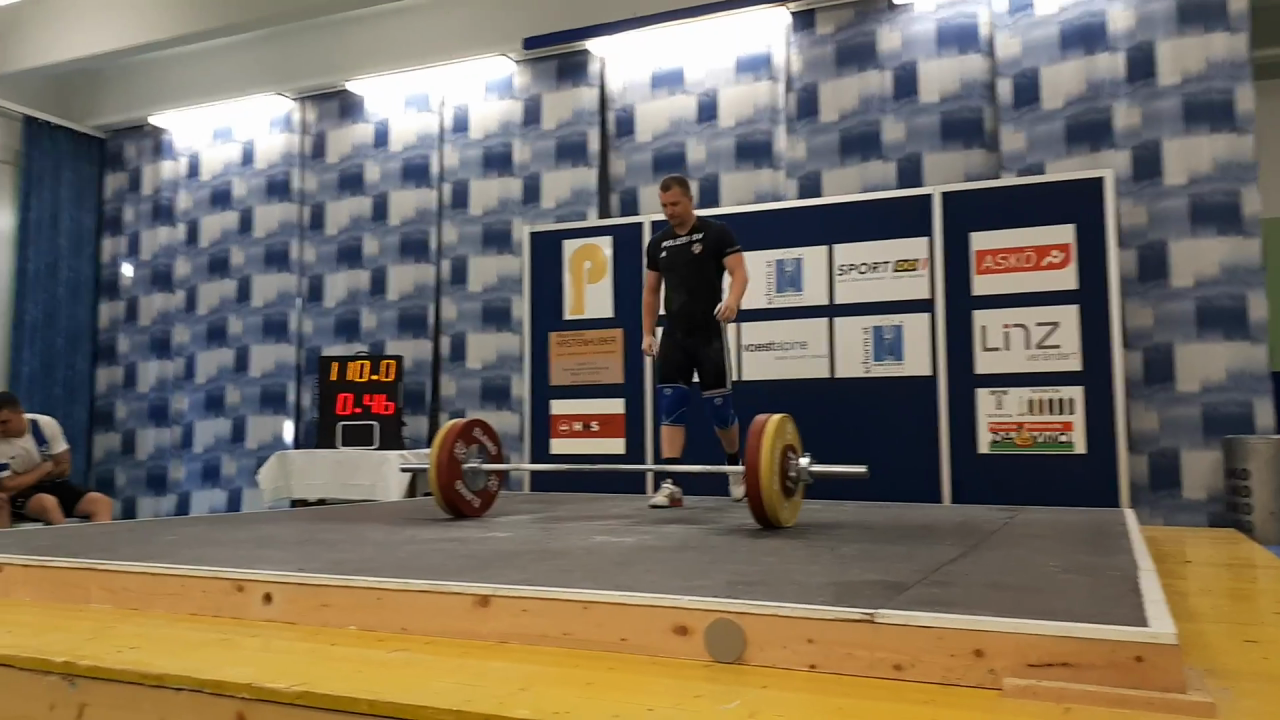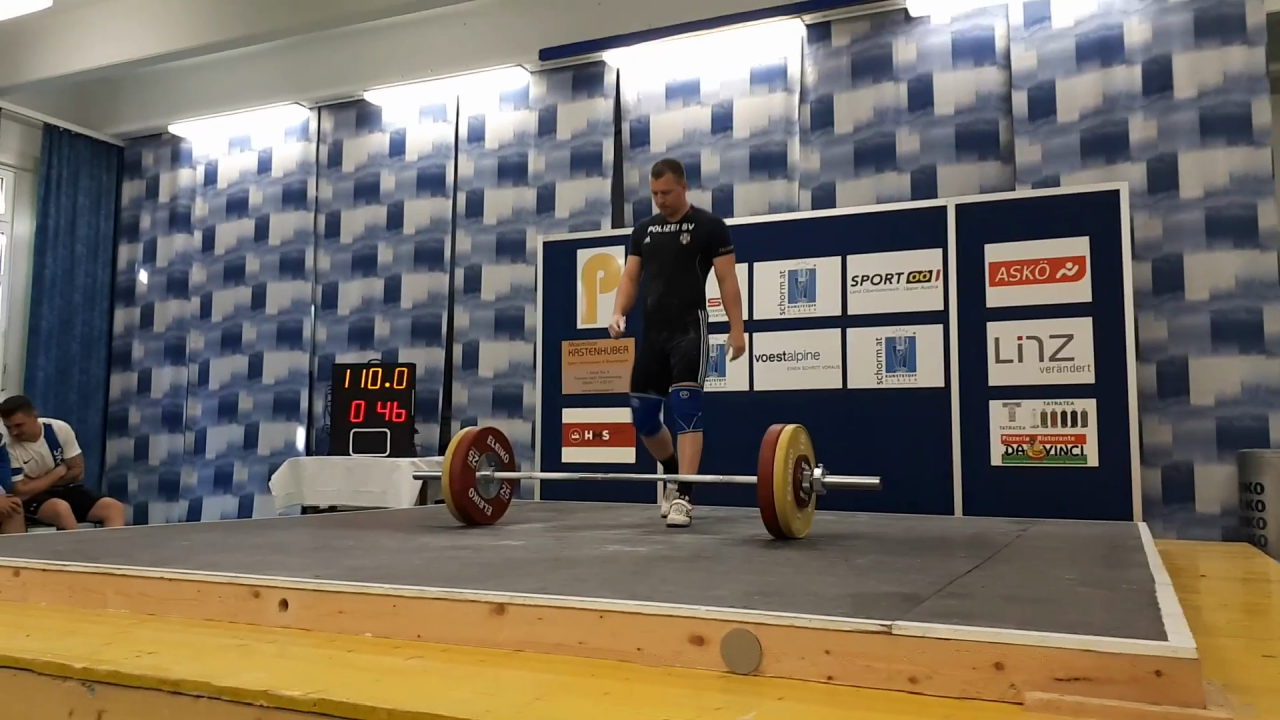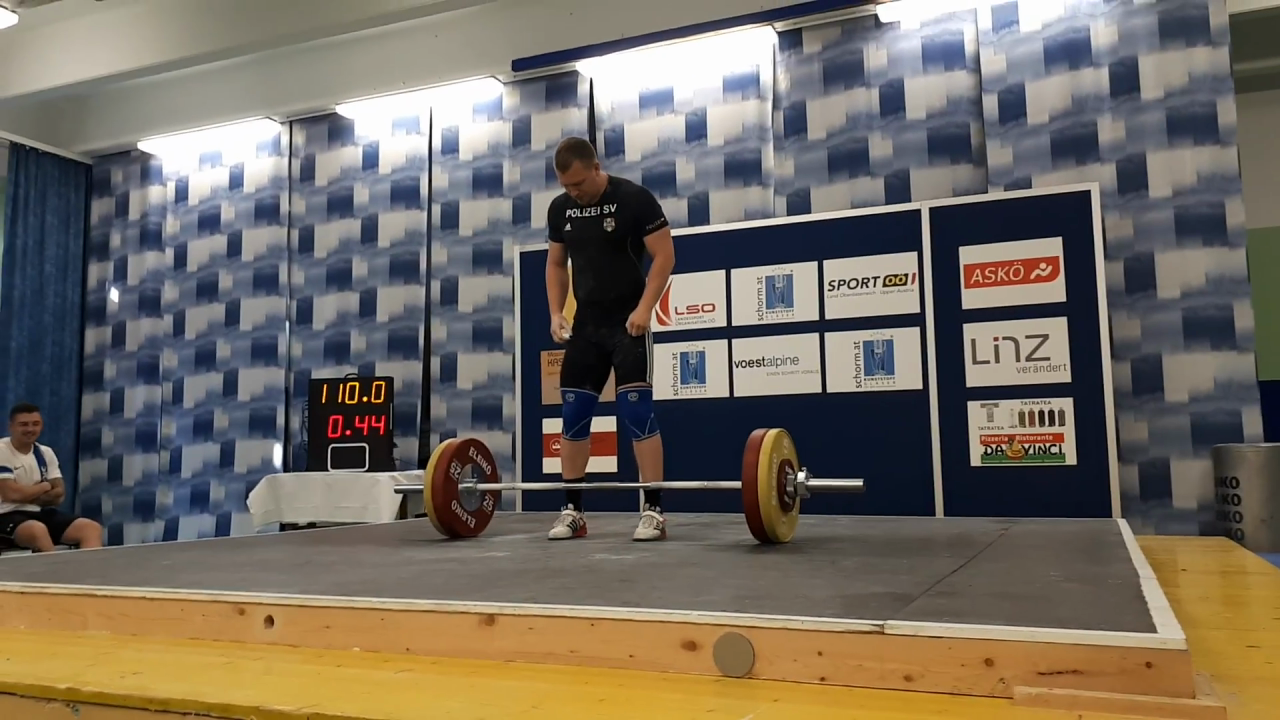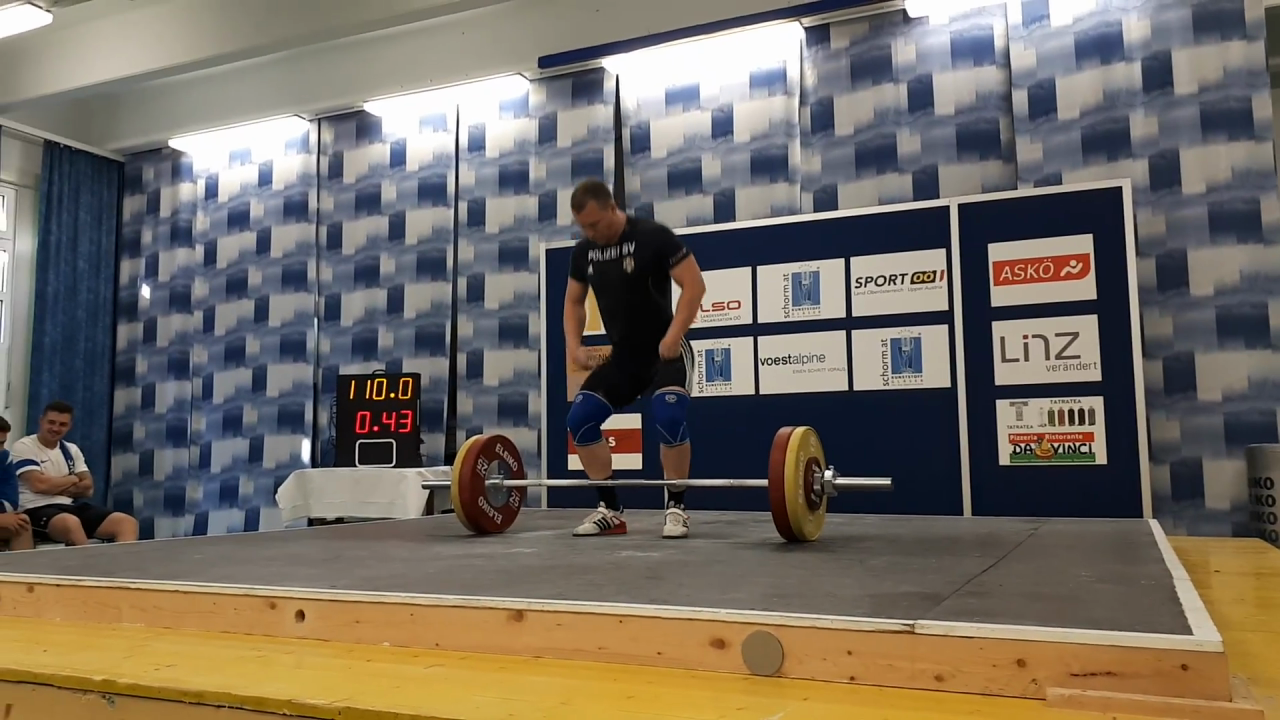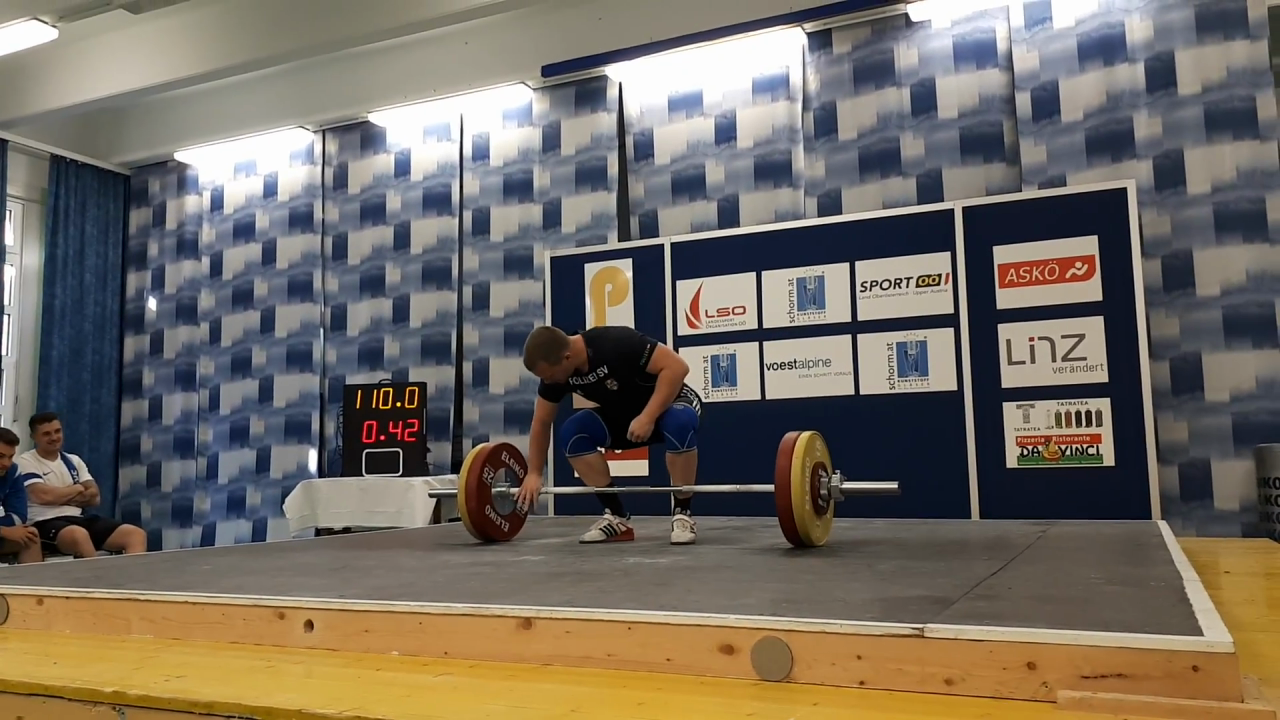
dt=1s
person 1, frame 1
left shoulder: (717, 233)
right shoulder: (658, 243)
left elbow: (739, 273)
right elbow: (651, 290)
left wrist: (732, 301)
right wrist: (648, 332)
left hip: (709, 334)
right hip: (674, 334)
left knee: (718, 405)
right knee: (670, 405)
left ankle: (734, 465)
right ankle: (670, 483)
person 1, frame 2
left shoulder: (708, 225)
right shoulder: (644, 229)
left elbow: (727, 275)
right elbow: (631, 279)
left wrist: (736, 325)
right wrist: (618, 314)
left hip: (688, 329)
right hip: (649, 330)
left knee: (685, 410)
right knee: (643, 412)
left ankle: (685, 499)
right ankle: (672, 477)
person 1, frame 3
left shoulder: (635, 199)
right shoulder: (560, 209)
left elbow: (664, 256)
right elbow: (555, 263)
left wrist: (644, 307)
right wrist: (556, 313)
left hip: (627, 322)
right hip: (585, 325)
left knee: (635, 411)
right knee: (573, 414)
left ankle: (652, 510)
right ankle: (573, 509)
person 1, frame 4
left shoulder: (652, 236)
right shoulder: (583, 252)
left elbow: (694, 283)
right elbow: (573, 302)
left wrist: (674, 335)
right wrist: (574, 344)
left hip: (665, 351)
right hip: (623, 355)
left knee: (668, 412)
right knee: (579, 418)
left ankle: (676, 507)
right ankle: (610, 509)
person 1, frame 5
left shoulder: (616, 343)
right shoulder: (554, 371)
left elbow: (677, 367)
right elbow: (542, 422)
left wrist: (647, 418)
right wrist: (534, 473)
left hip: (671, 401)
left knee: (679, 423)
right knee: (573, 432)
left ankle: (682, 514)
right ankle: (617, 517)
